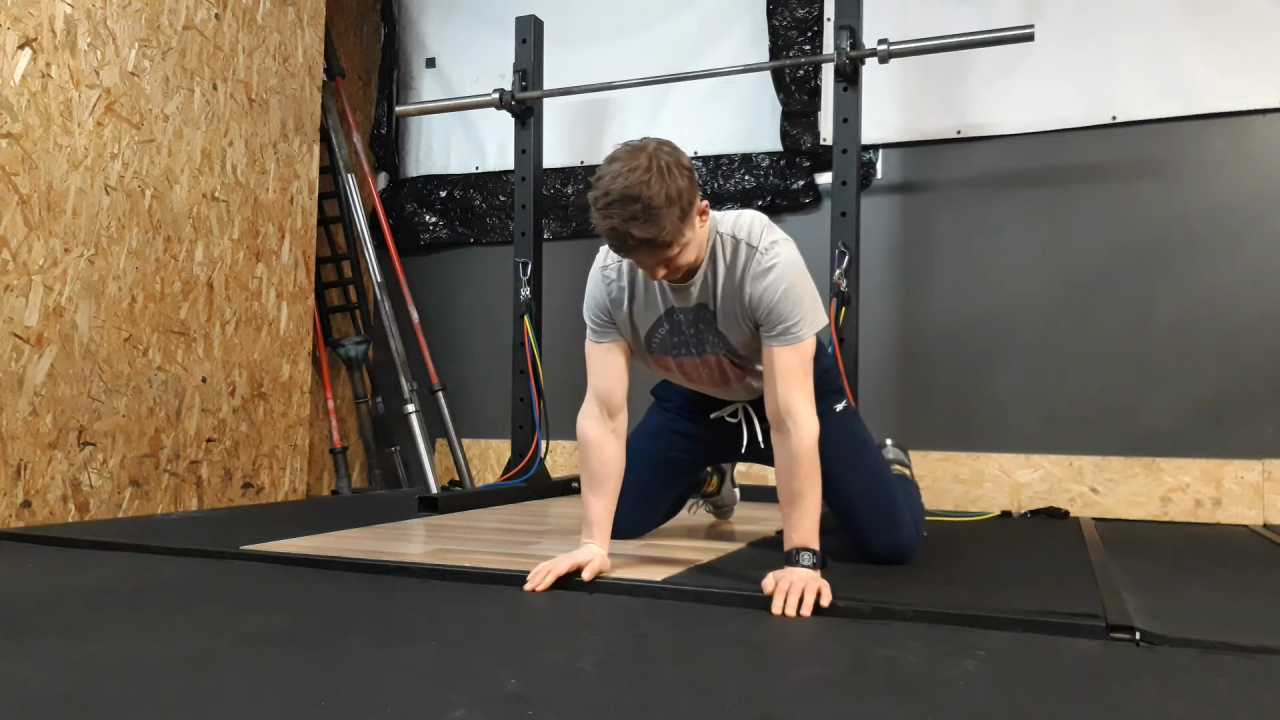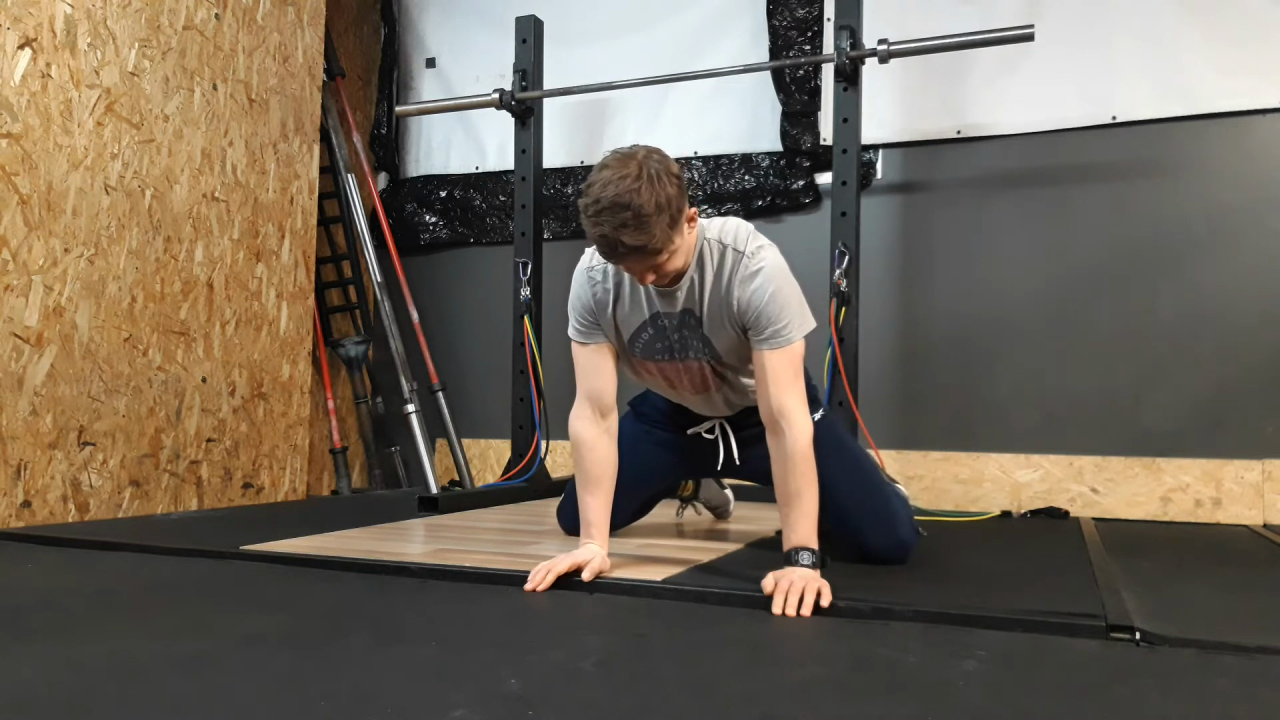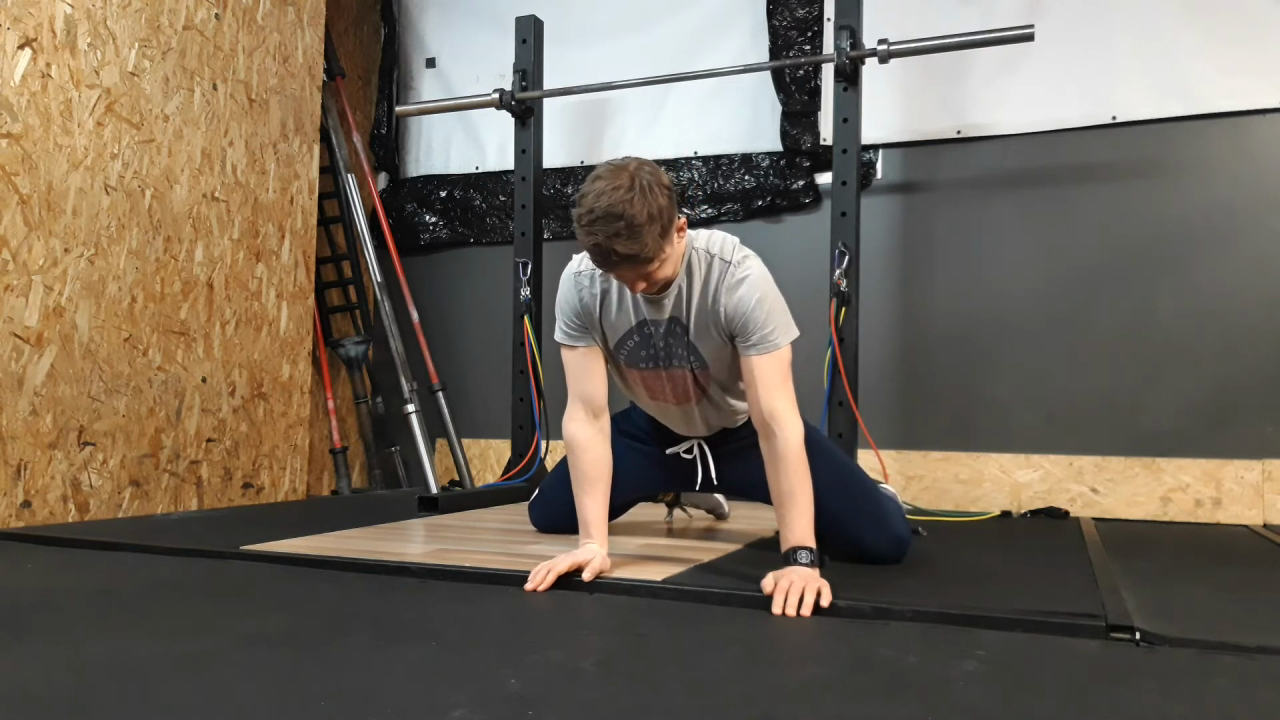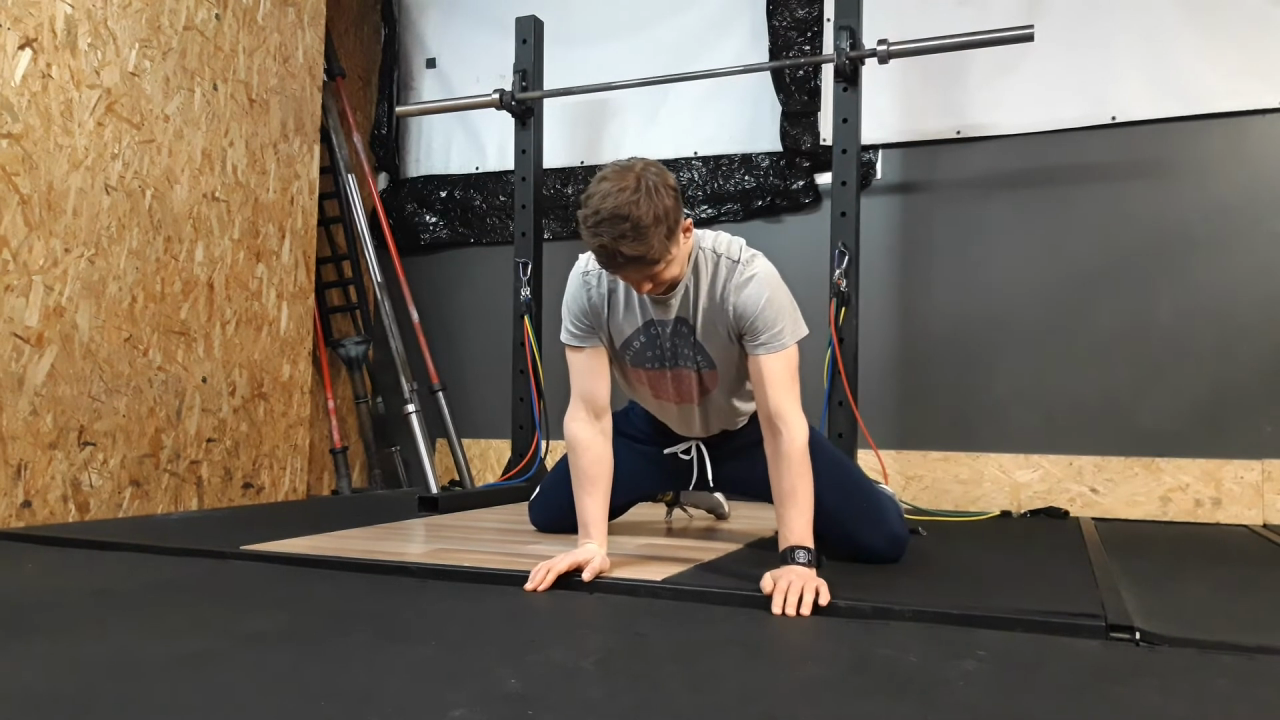
dt=1s
person 1, frame 1
left shoulder: (767, 258)
right shoulder: (609, 275)
left elbow: (789, 419)
right elbow: (603, 412)
left wrist: (802, 557)
right wrist: (593, 542)
left hip: (790, 389)
right hip: (692, 398)
left knee: (891, 541)
right knee: (619, 520)
left ankle: (892, 467)
right ankle: (709, 478)
person 1, frame 2
left shoulder: (753, 265)
right shoulder: (593, 278)
left elbow: (784, 420)
right elbow: (594, 413)
left wrist: (801, 556)
right wrist: (593, 542)
left hip: (759, 410)
right hip: (670, 413)
left knee: (888, 539)
right knee: (574, 519)
right ankle: (692, 483)
person 1, frame 3
left shoulder: (738, 276)
right shoulder: (580, 284)
left elbow: (776, 421)
right elbow: (587, 415)
left wrist: (800, 556)
right wrist: (593, 542)
left hip: (741, 430)
right hip: (654, 431)
left knee: (882, 539)
right knee: (548, 515)
right ankle: (679, 491)
person 1, frame 4
left shoulder: (747, 278)
right shoulder: (587, 283)
left elbow: (781, 421)
right elbow: (589, 415)
left wrist: (797, 556)
right wrist: (592, 542)
left hip: (744, 430)
right hip: (654, 430)
left knee: (881, 538)
right knee: (547, 514)
right ankle: (676, 489)
